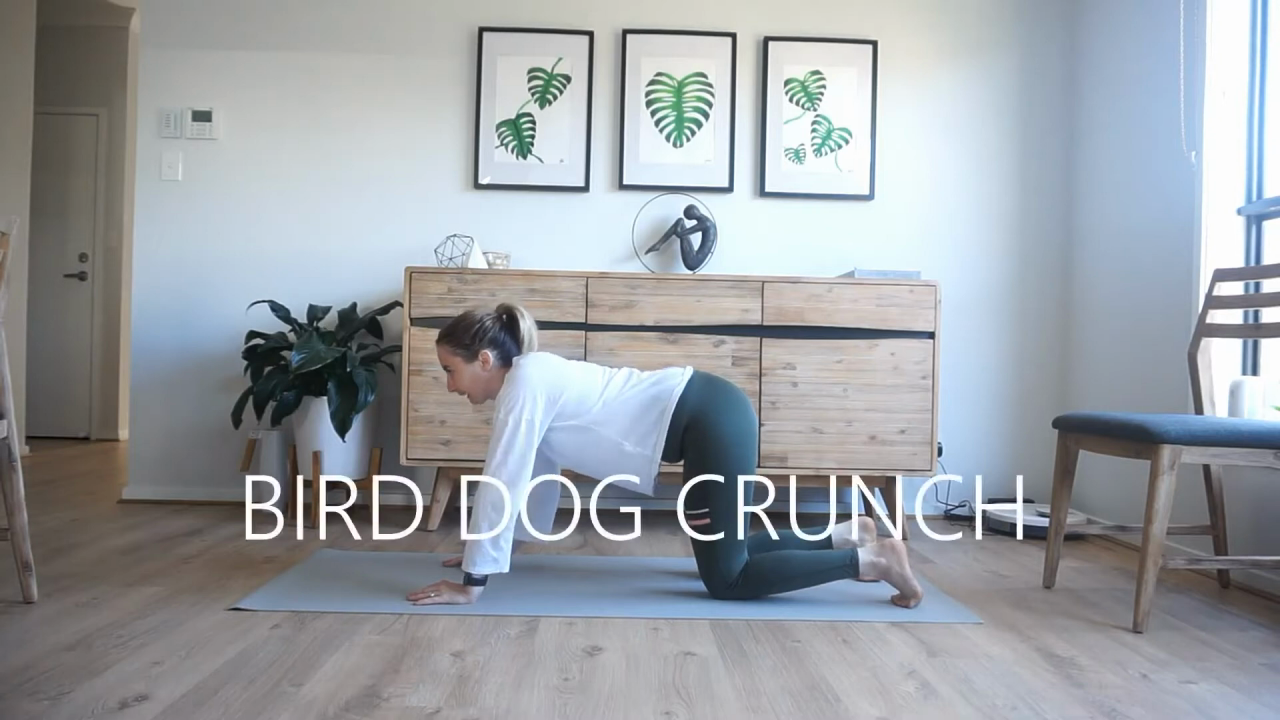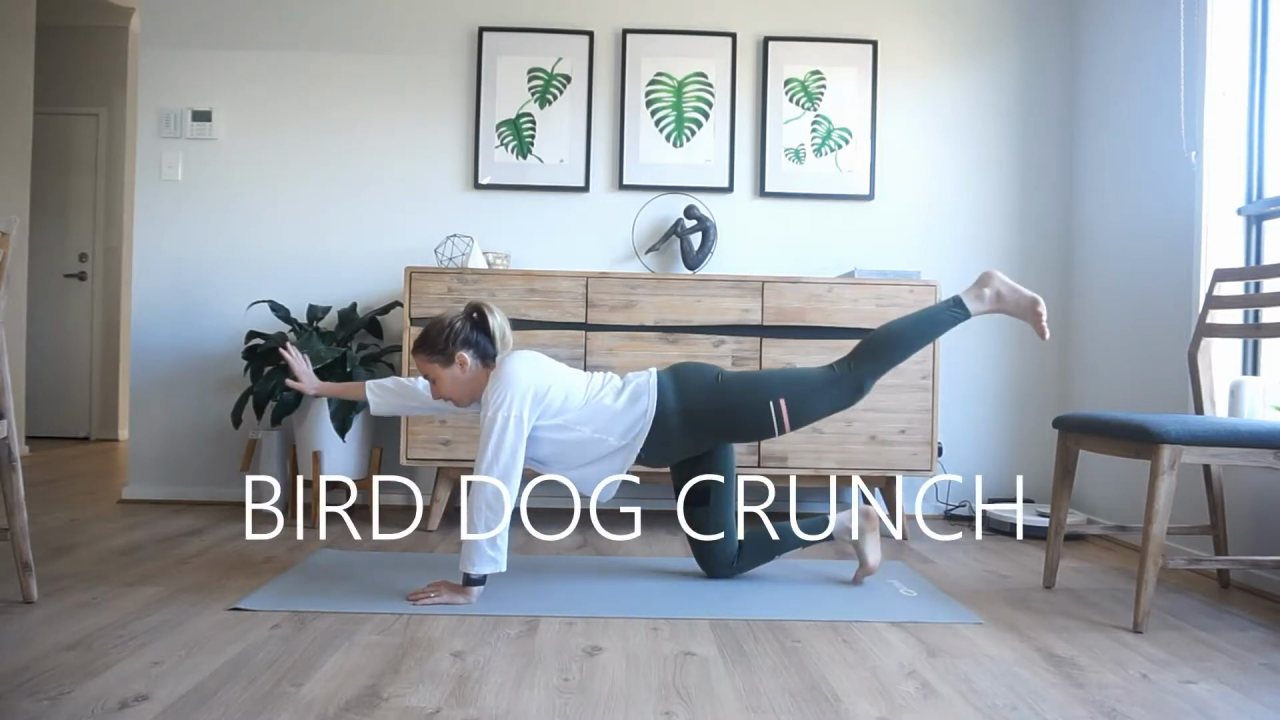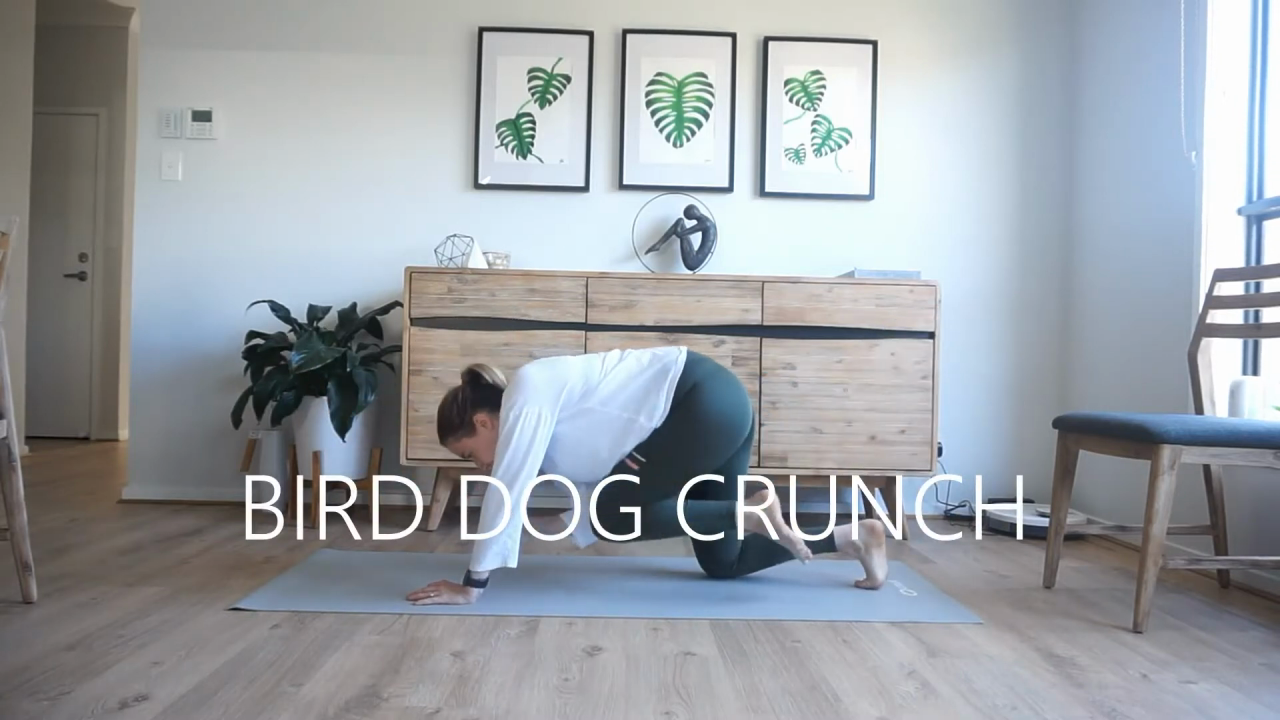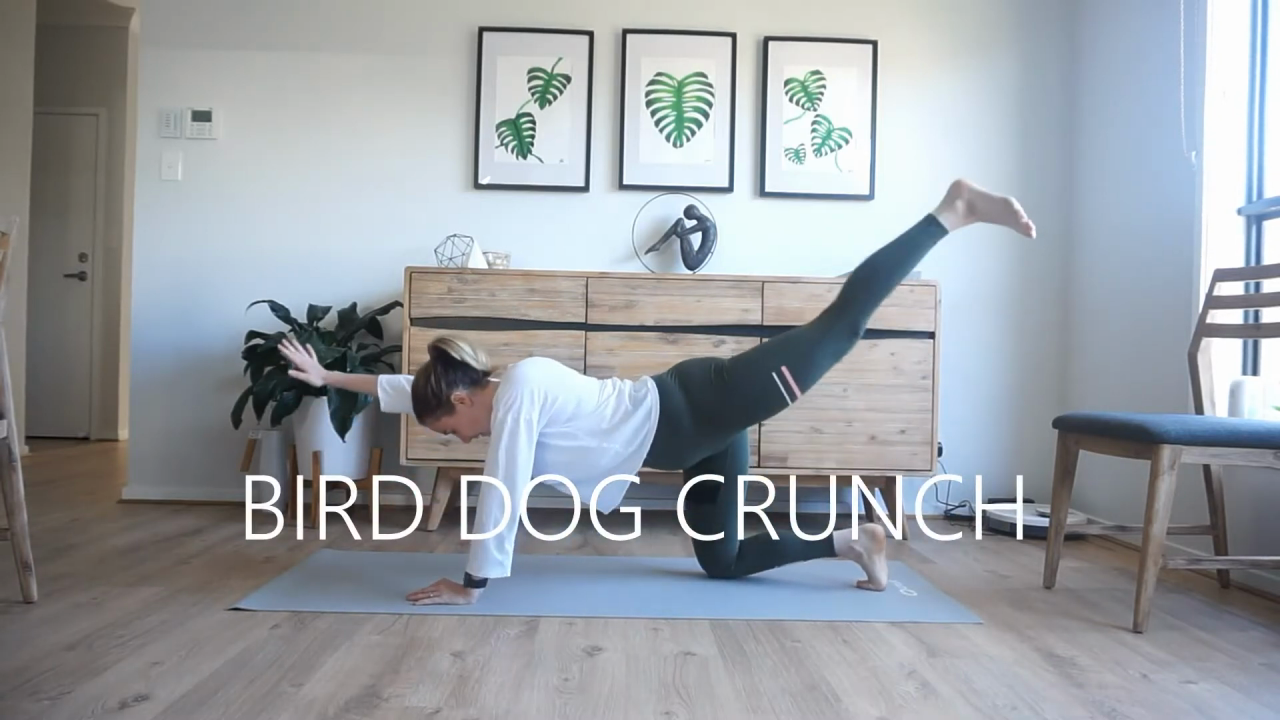
dt=1s
person 1, frame 1
left shoulder: (522, 383)
right shoulder: (534, 380)
left elbow: (500, 487)
right elbow: (536, 477)
left wrist: (470, 582)
right wrist: (485, 546)
left hip: (710, 415)
right hip: (704, 415)
left knee: (727, 578)
right knee: (719, 557)
left ankle: (870, 556)
right ankle: (847, 533)
person 1, frame 2
left shoulder: (508, 384)
right shoulder: (494, 376)
left elbow: (493, 490)
right elbow: (409, 394)
left wrist: (470, 582)
right wrist: (322, 388)
left hip: (691, 408)
right hip: (686, 429)
left knee: (844, 383)
right knee: (722, 560)
left ankle: (981, 297)
right ankle: (848, 526)
person 1, frame 3
left shoulder: (528, 390)
right shoulder: (548, 438)
left elbow: (506, 493)
right elbow: (594, 517)
left wrist: (471, 583)
right wrist: (532, 532)
left hip: (704, 396)
right hip: (715, 404)
left knee: (620, 516)
right knee: (721, 561)
left ankle: (757, 512)
right ankle: (850, 535)
person 1, frame 4
left shoulder: (514, 394)
right shoulder: (508, 386)
left elbow: (502, 500)
right elbow: (407, 392)
left wrist: (470, 585)
right wrist: (326, 377)
left hip: (702, 407)
right hip: (699, 436)
left knee: (845, 322)
right knee: (722, 561)
left ankle: (956, 209)
right ankle: (851, 541)
